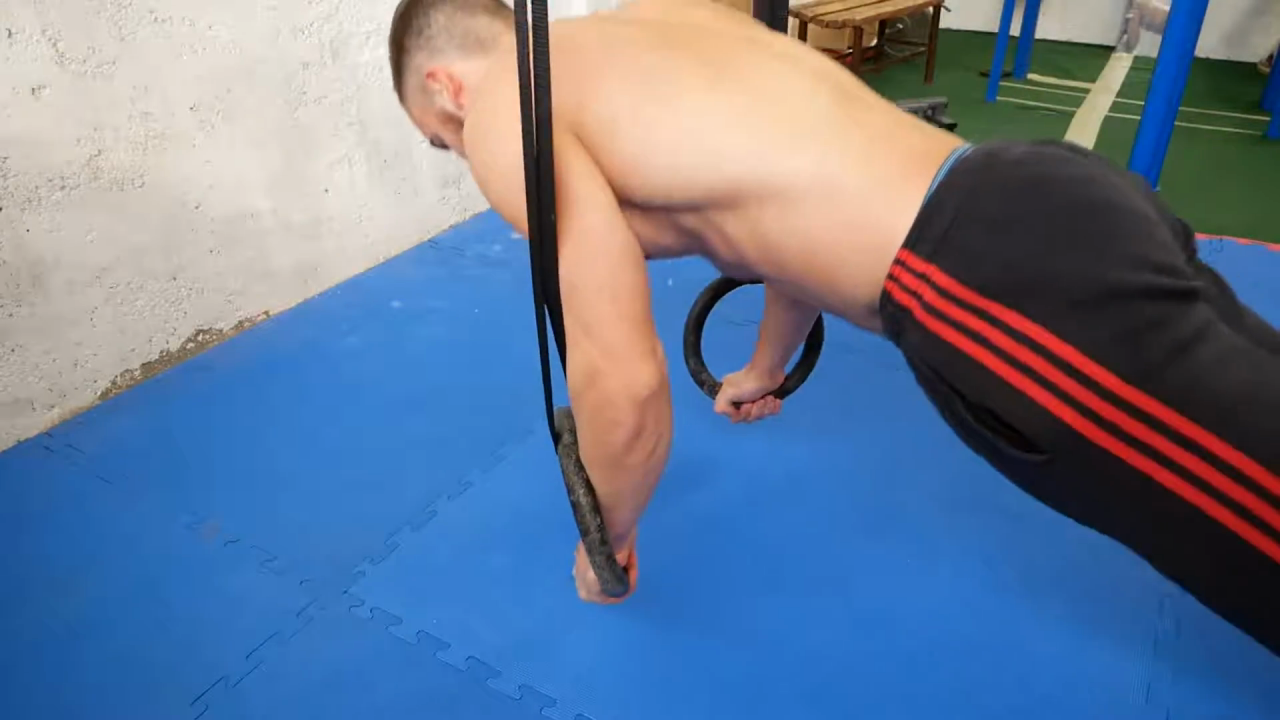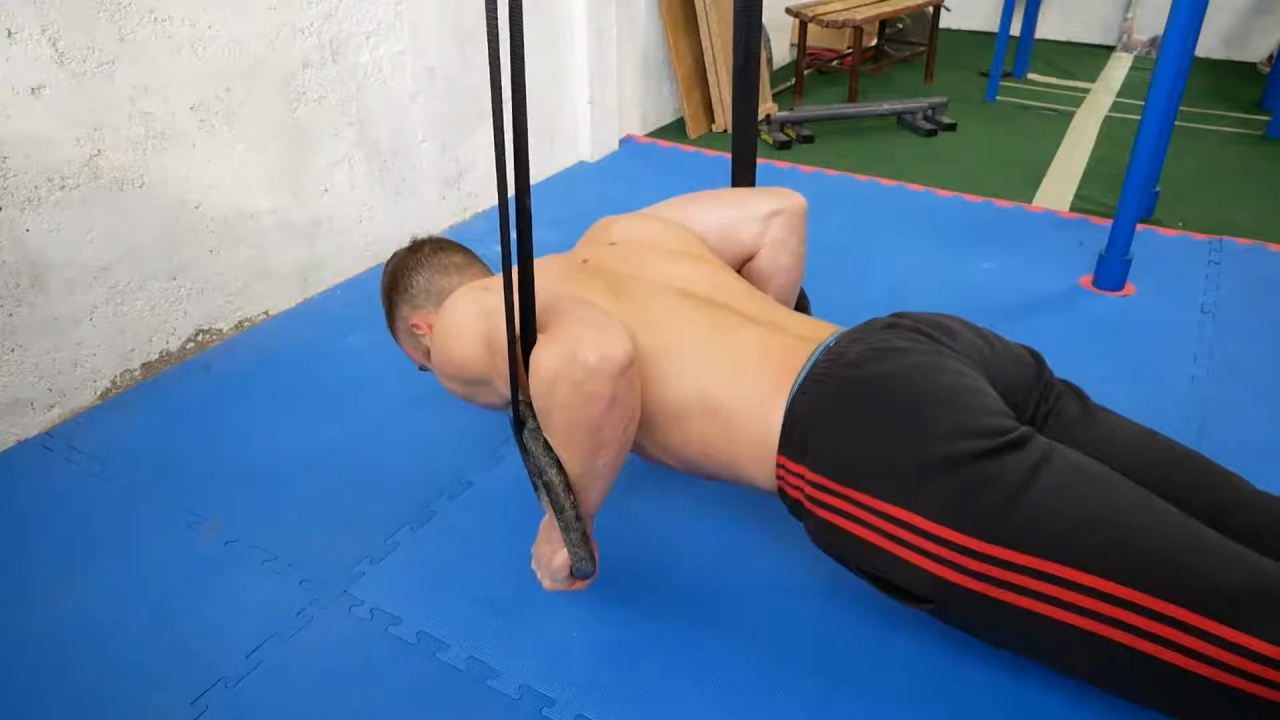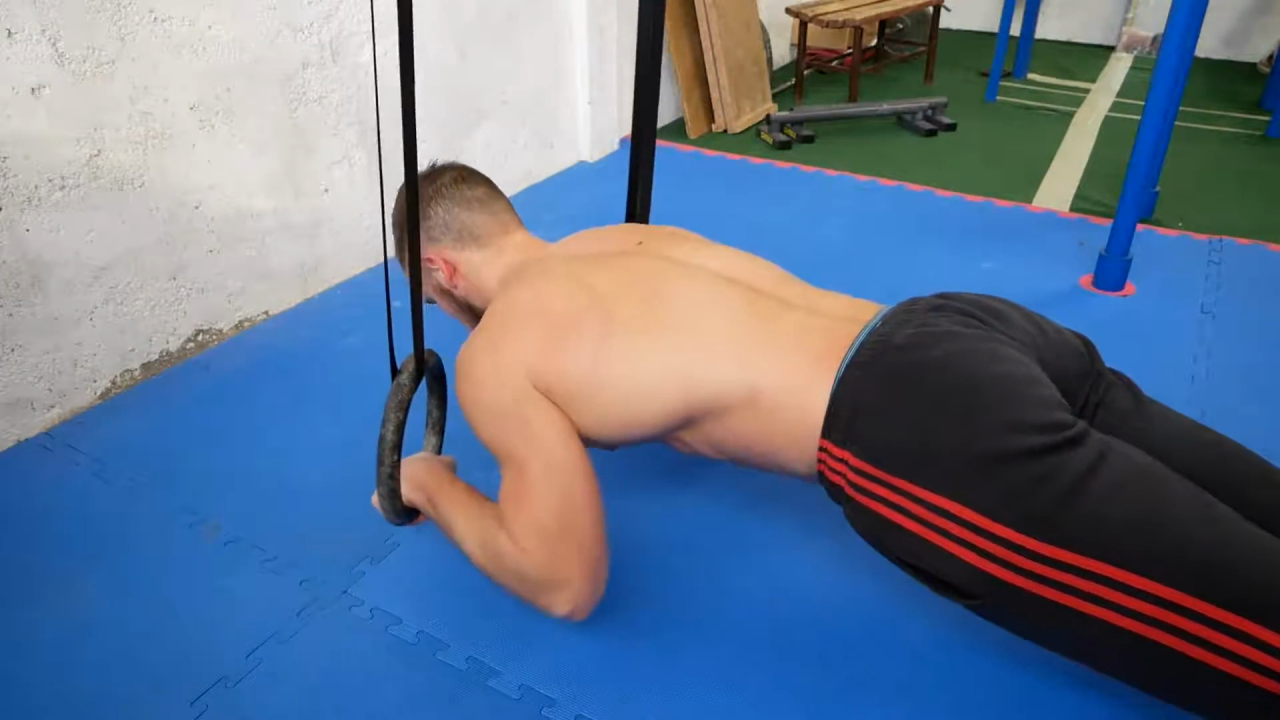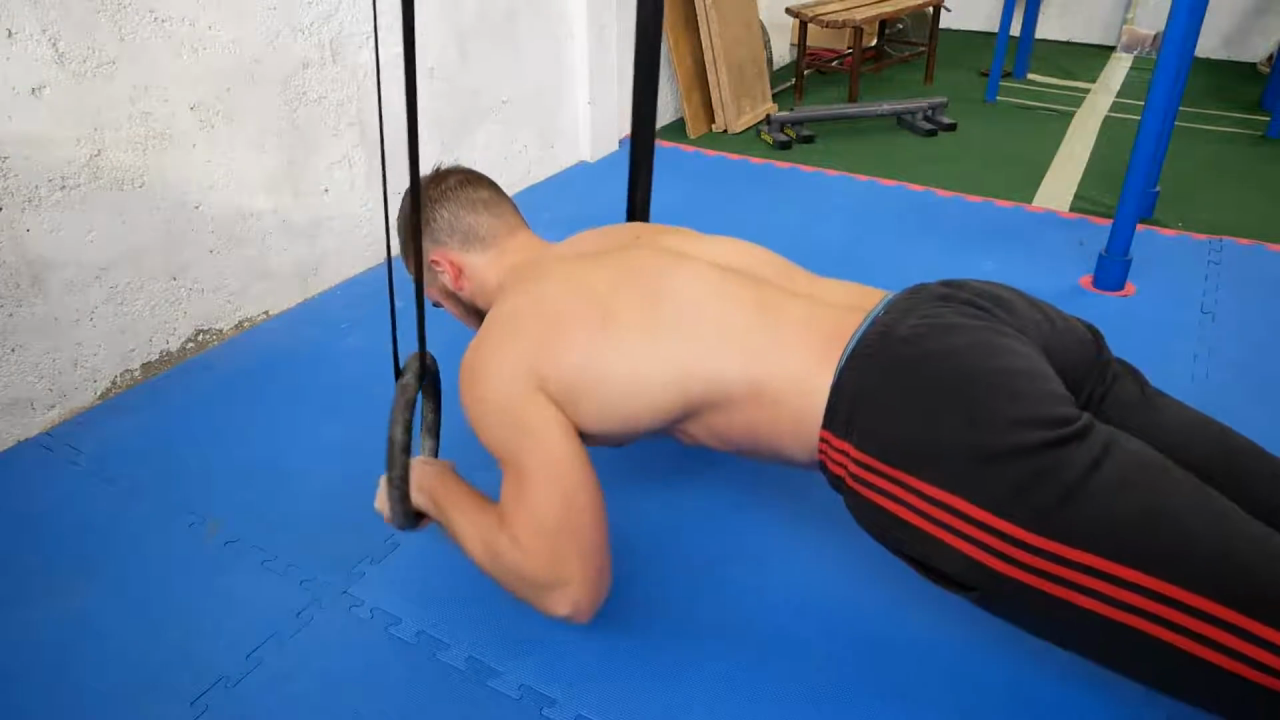
dt=1s
person 1, frame 1
left shoulder: (507, 109)
left elbow: (622, 379)
left wrist: (607, 548)
right wrist: (766, 371)
left hip: (1005, 279)
right hip: (1061, 197)
person 1, frame 2
left shoulder: (464, 325)
right shoulder: (612, 236)
left elbow: (596, 354)
right elbow: (780, 210)
left wrist: (567, 525)
left hip: (870, 446)
right hip: (930, 346)
person 1, frame 3
left shoulder: (493, 360)
right shoulder: (622, 237)
left elbow: (569, 583)
left wrist: (433, 488)
left hip: (926, 433)
right hip: (969, 328)
person 1, frame 4
left shoulder: (497, 362)
right shoulder: (613, 238)
left elbow: (570, 585)
left wrist: (436, 492)
left hip: (923, 420)
right hip: (971, 316)
